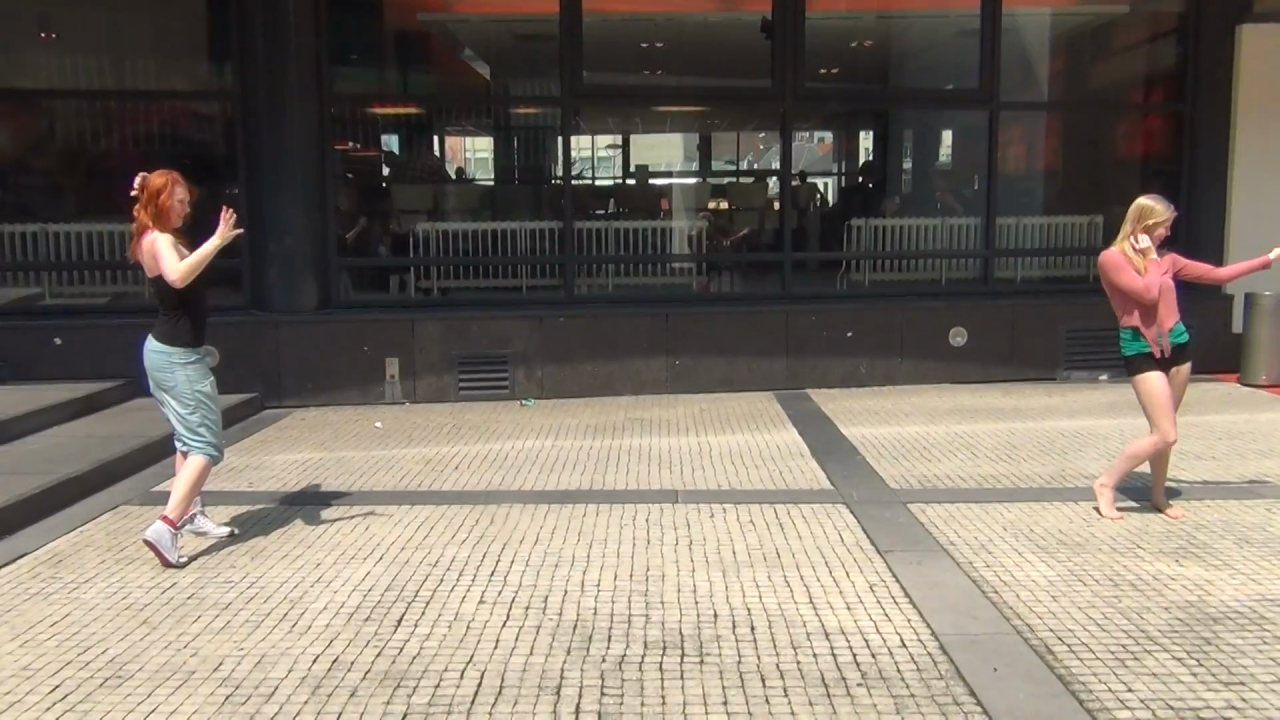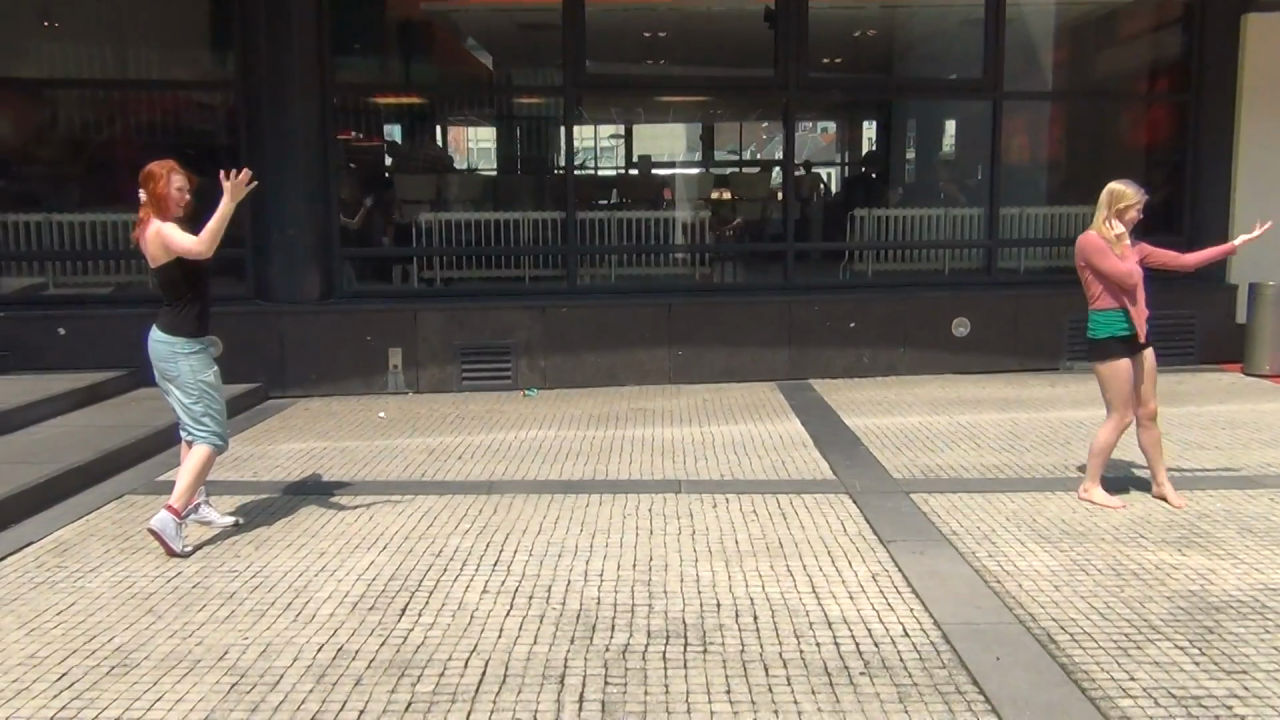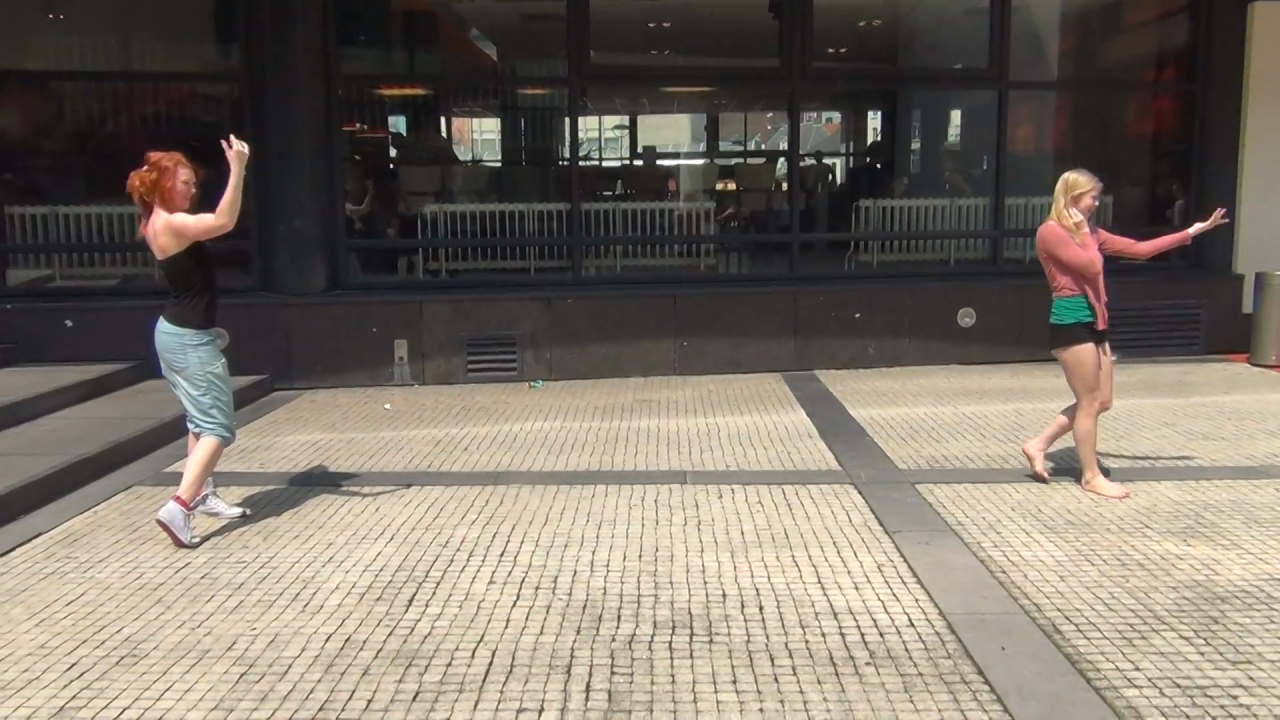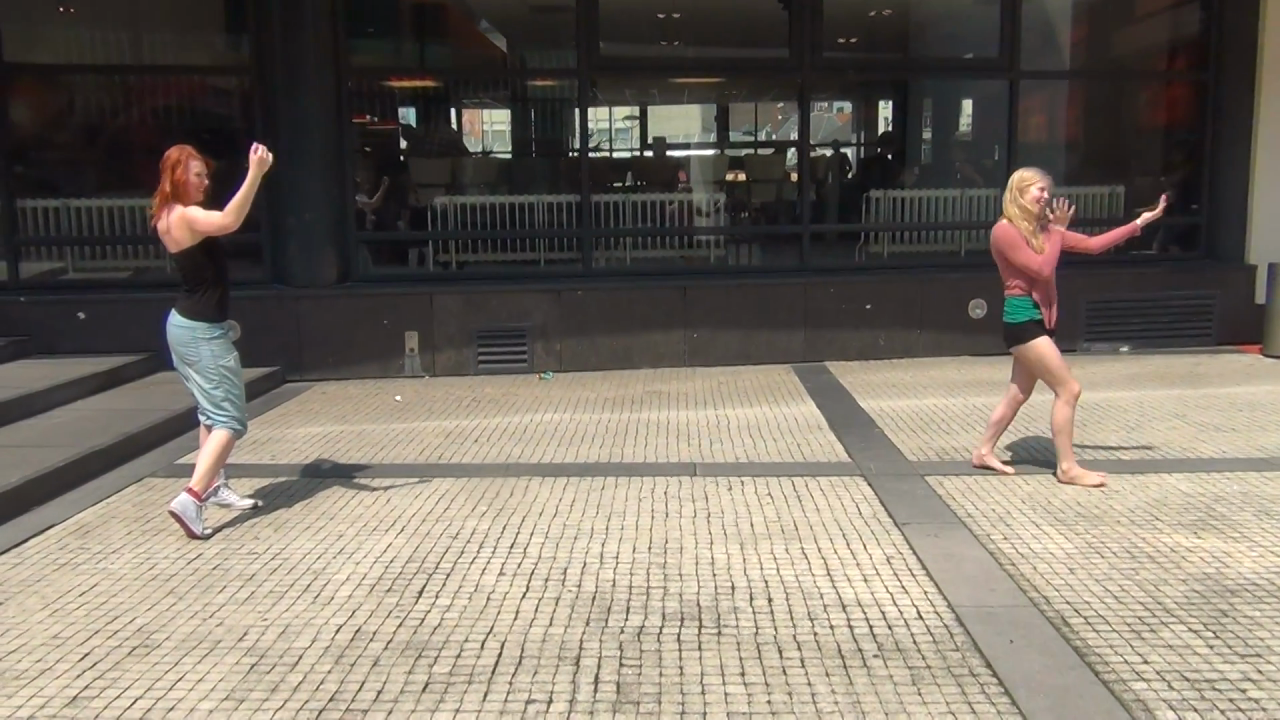
dt=0.3s
person 1, frame 1
left shoulder: (156, 239)
right shoulder: (159, 241)
right elbow: (179, 276)
left wrist: (143, 194)
right wrist: (217, 242)
left hip: (166, 351)
right hip: (178, 356)
left knee: (189, 439)
right knee: (205, 445)
left ankle: (190, 512)
right ankle: (165, 527)
person 1, frame 2
left shoulder: (156, 228)
right shoulder: (163, 230)
right elbow: (201, 248)
right wrist: (227, 202)
left hip: (171, 341)
right hip: (183, 346)
left knee: (194, 428)
right knee: (210, 434)
left ankle: (194, 502)
right ankle: (170, 516)
person 1, frame 3
left shoulder: (158, 222)
right shoulder: (170, 223)
right elbow: (224, 223)
right wrist: (238, 170)
left hip: (175, 332)
right hip: (190, 338)
left knee: (200, 419)
right knee: (217, 426)
left ankle: (201, 493)
right ankle: (178, 506)
person 1, frame 4
left shoulder: (169, 218)
right shoulder: (185, 216)
right elbow: (228, 222)
right wrist: (255, 175)
left hip: (188, 324)
right hip: (203, 331)
left knee: (212, 412)
right knee: (230, 419)
left ankle: (214, 486)
right ankle: (191, 499)
person 2, frame 1
left shoulder: (1166, 259)
right shoulder: (1111, 259)
left elbow: (1218, 274)
right elbow: (1148, 293)
right wrist: (1151, 258)
left hip: (1175, 345)
right hip: (1141, 351)
left knee: (1166, 429)
right knee: (1165, 435)
left ankle: (1159, 495)
right ankle: (1104, 486)
person 2, frame 2
left shoulder: (1133, 246)
right shoulder: (1089, 242)
left elbow: (1184, 261)
right elbow: (1128, 277)
left wrist: (1236, 243)
right wrist: (1124, 243)
left hip: (1136, 334)
right hip: (1108, 336)
left knee: (1148, 412)
right knee: (1120, 418)
left ankle: (1161, 483)
right ankle: (1090, 485)
person 2, frame 3
left shoulder: (1086, 233)
right shoulder: (1050, 232)
left elbow: (1142, 250)
right elbow: (1092, 266)
left wrist: (1193, 231)
right wrist: (1084, 231)
left hip: (1090, 321)
right hip: (1071, 323)
left knee: (1099, 400)
right knee: (1091, 402)
left ankle: (1039, 444)
right ankle: (1092, 477)
person 2, frame 4
left shoulder: (1042, 229)
right shoulder: (1004, 231)
left elbow: (1091, 245)
right elbow: (1042, 269)
left wrist: (1140, 223)
right wrist: (1057, 230)
left hip: (1038, 319)
right hip: (1024, 321)
left knee: (1018, 394)
right knee: (1069, 390)
left ankle: (984, 452)
right ankle: (1068, 466)
